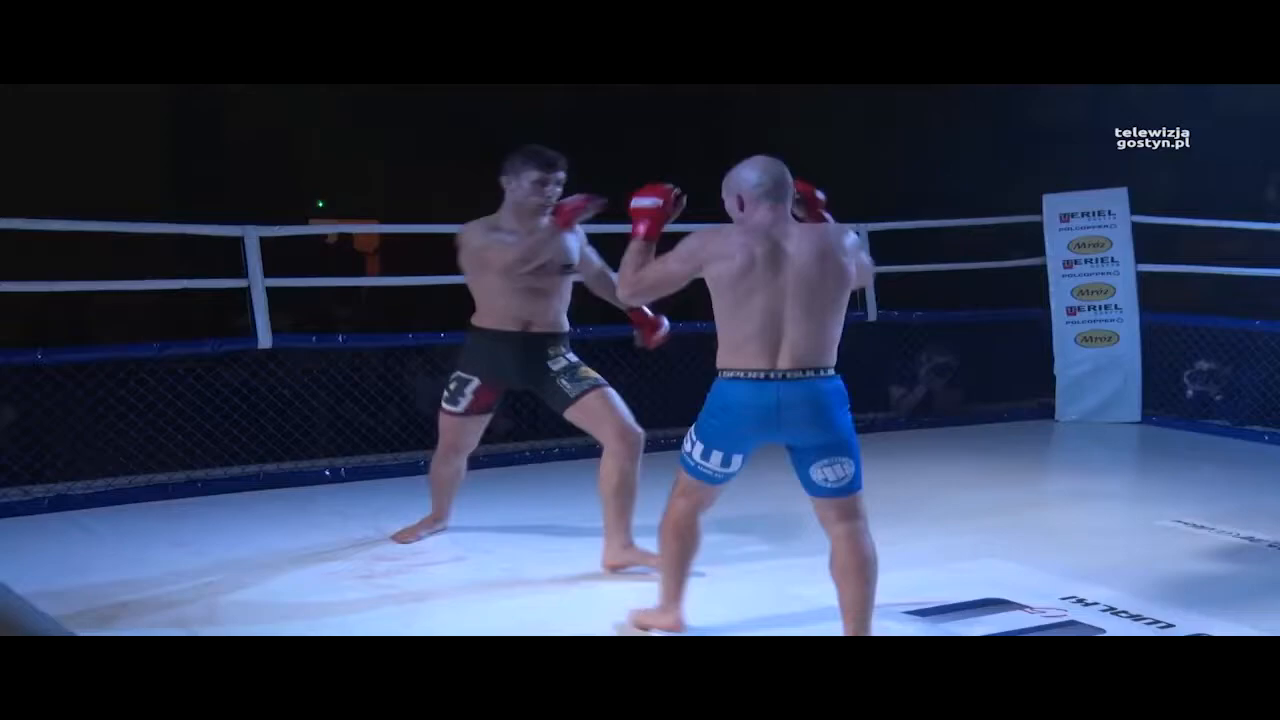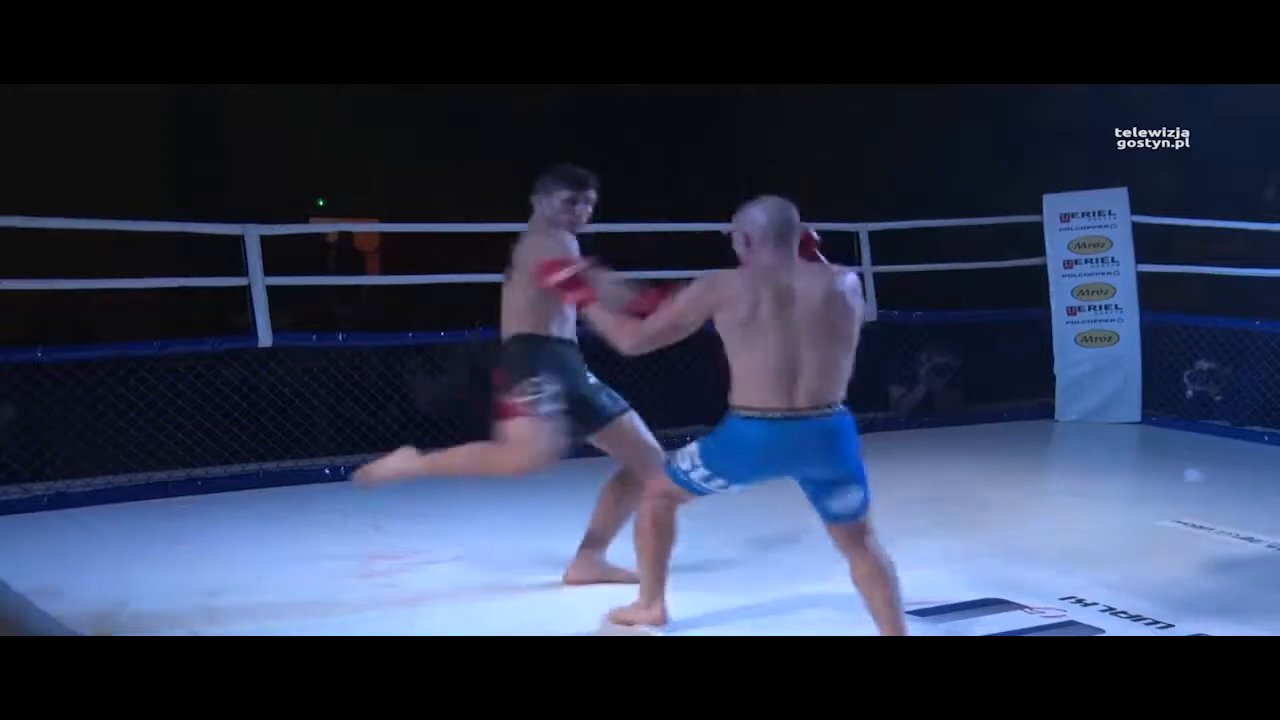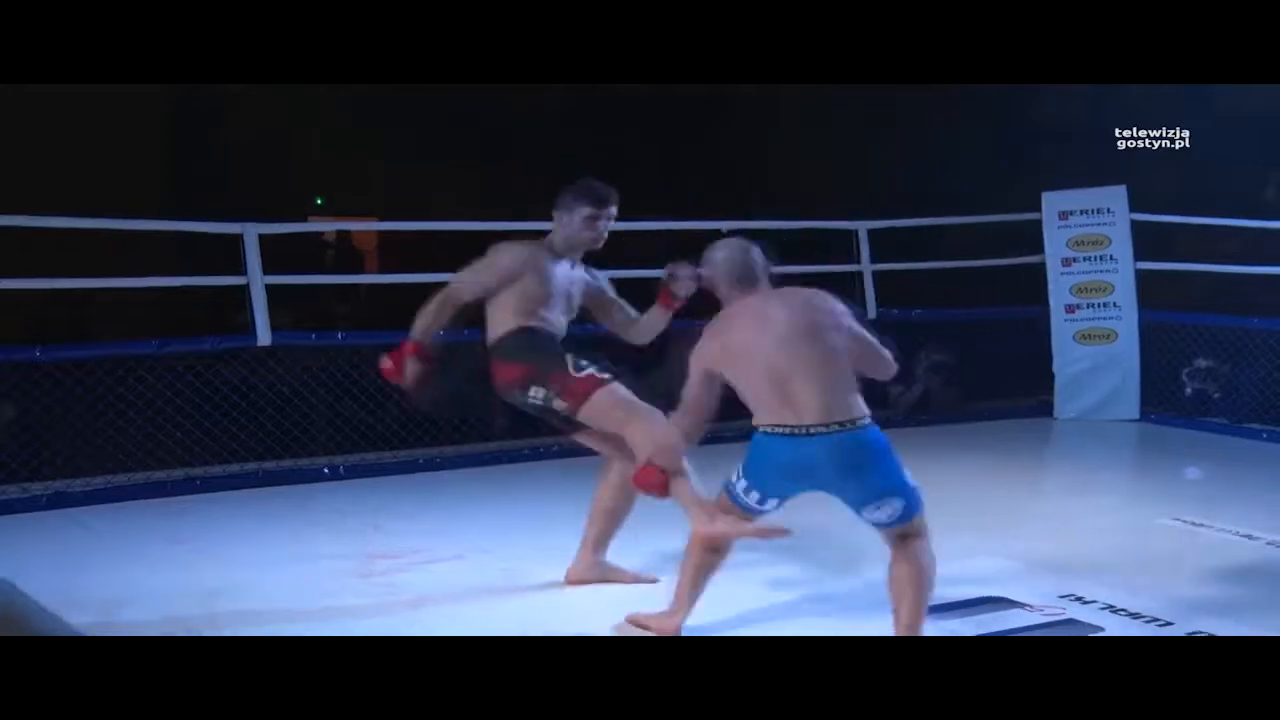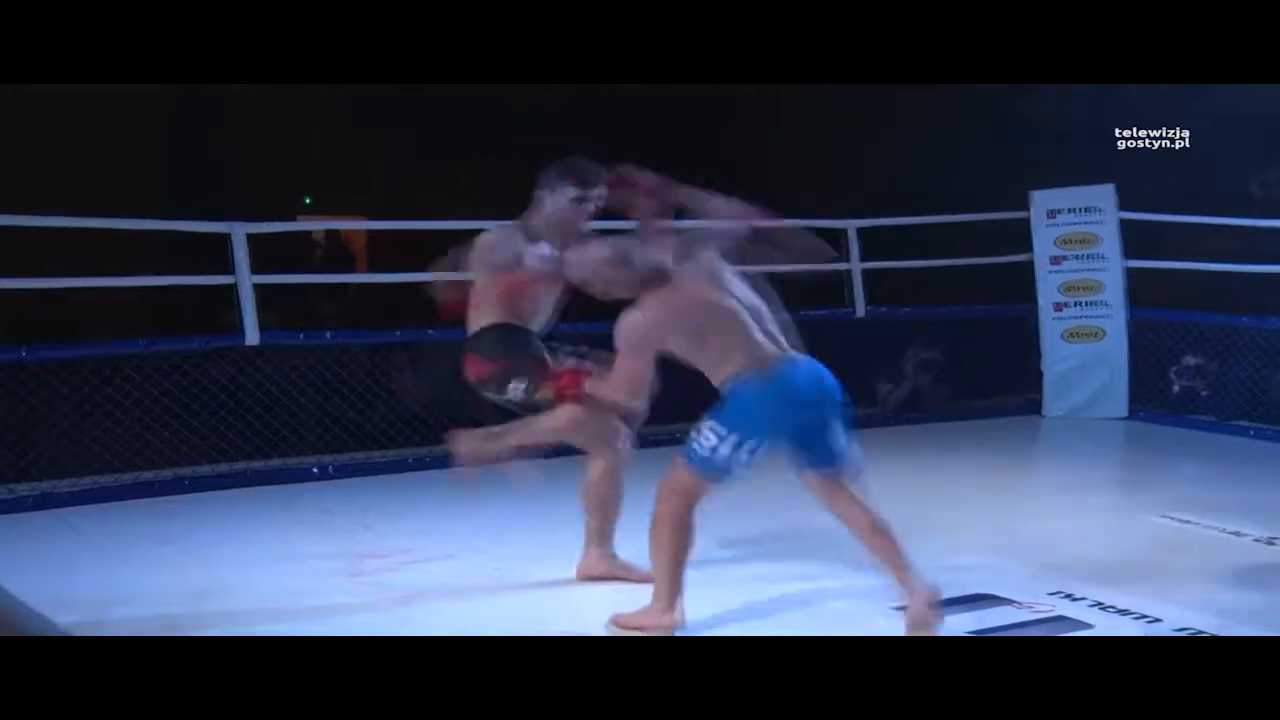
dt=0.2s
person 1, frame 1
left shoulder: (714, 243)
right shoulder: (839, 243)
left elbow: (629, 290)
right elbow: (862, 276)
left wrist: (646, 225)
right wrist: (821, 216)
left hip: (740, 399)
right hip: (816, 398)
left knee: (685, 502)
right knee: (846, 523)
left ankle: (667, 612)
right ankle: (858, 635)
person 1, frame 2
left shoulder: (721, 289)
right shoulder: (841, 282)
left elbow: (634, 340)
right elbow: (851, 310)
left wrist: (582, 296)
right wrist: (816, 261)
left hip: (749, 437)
right hip: (825, 434)
left knee: (657, 494)
right knee: (856, 538)
left ankle: (650, 606)
right ankle: (895, 634)
person 1, frame 3
left shoulder: (712, 342)
right shoulder: (817, 305)
left elbow: (689, 422)
right elbow: (884, 368)
left hip: (780, 454)
right hip: (854, 448)
right knee: (911, 538)
left ankle: (674, 616)
right ankle: (906, 638)
person 1, frame 4
left shoulder: (638, 321)
right shoulder: (702, 259)
left elbow: (628, 398)
right elbow: (737, 217)
left wrist: (583, 384)
left hip: (756, 400)
right hip: (810, 380)
left knee: (676, 495)
right knee: (840, 497)
left ankle: (663, 610)
right ankle: (914, 592)
person 2, frame 1
left shoulder: (570, 235)
right shoulder: (478, 234)
left elbow: (606, 284)
right elbow: (511, 264)
left wrist: (642, 312)
right wrist: (561, 223)
left hip: (550, 351)
right hip: (490, 347)
left knee: (625, 436)
right knee: (452, 447)
left ankle: (619, 548)
right ankle: (439, 515)
person 2, frame 2
left shoulder: (548, 249)
right shoulder: (554, 239)
right wrist: (635, 299)
left hip: (568, 366)
right hip: (533, 361)
left knee: (648, 458)
right knee: (528, 458)
left ankle: (587, 560)
right ankle: (413, 463)
person 2, frame 3
left shoulder: (585, 279)
right shoulder: (521, 256)
left elbow: (639, 333)
right elbow: (449, 298)
left wrist: (672, 295)
right wrist: (414, 350)
left hip: (547, 372)
right hip: (525, 357)
left knee: (626, 453)
right knee: (645, 423)
left ankle: (588, 561)
right ankle: (697, 509)
person 2, frame 4
left shoulder: (566, 246)
right shoulder: (502, 239)
right elbow: (482, 281)
right wrist: (526, 282)
left hip: (519, 356)
right hip: (499, 350)
left knee: (609, 442)
left ankle: (598, 556)
